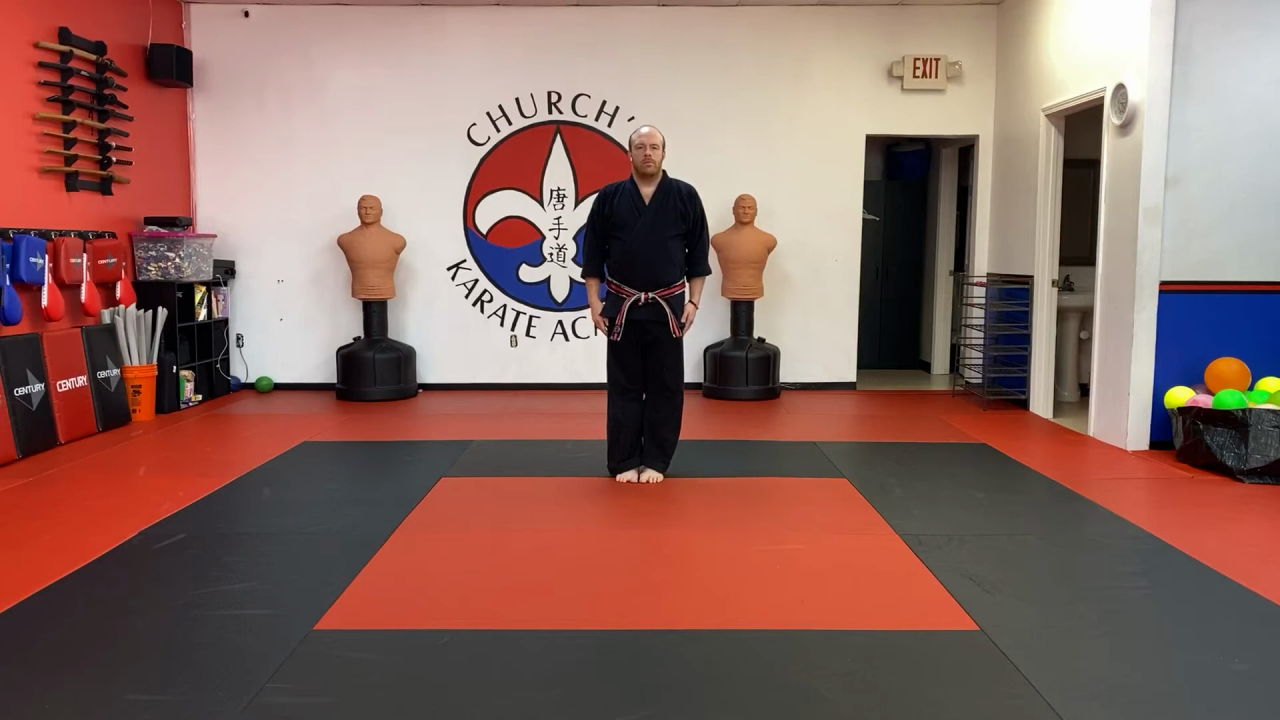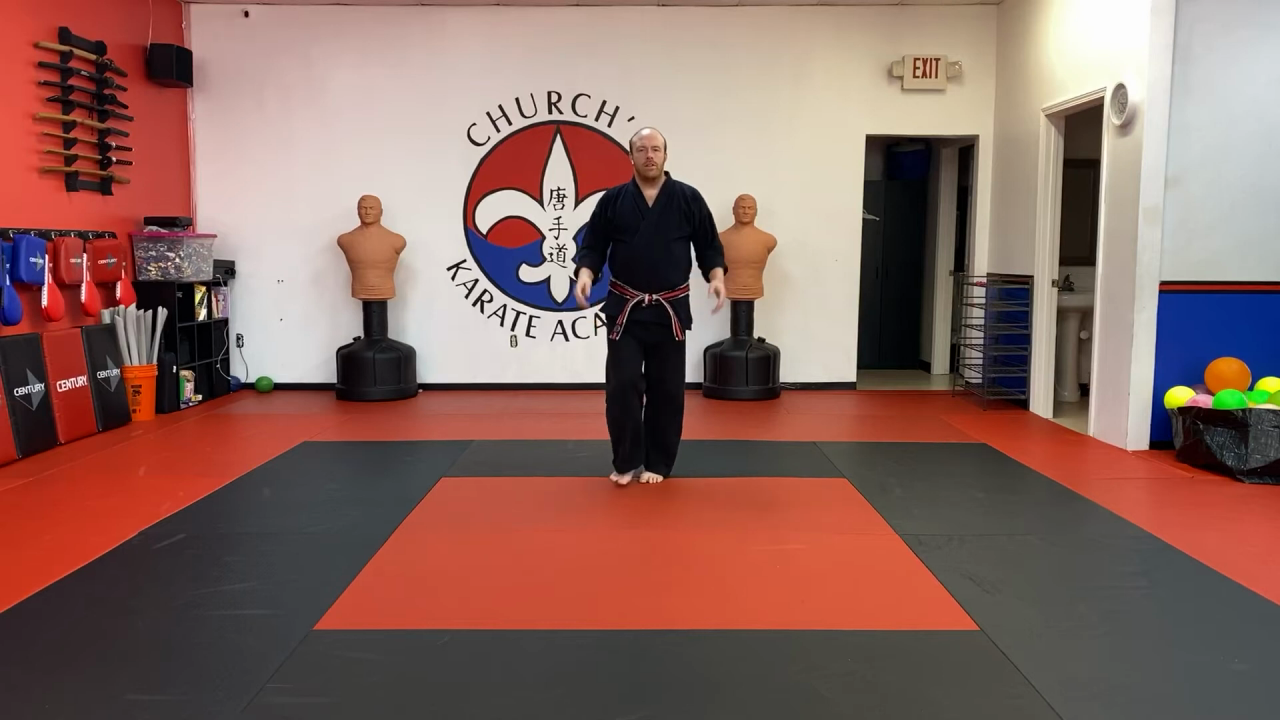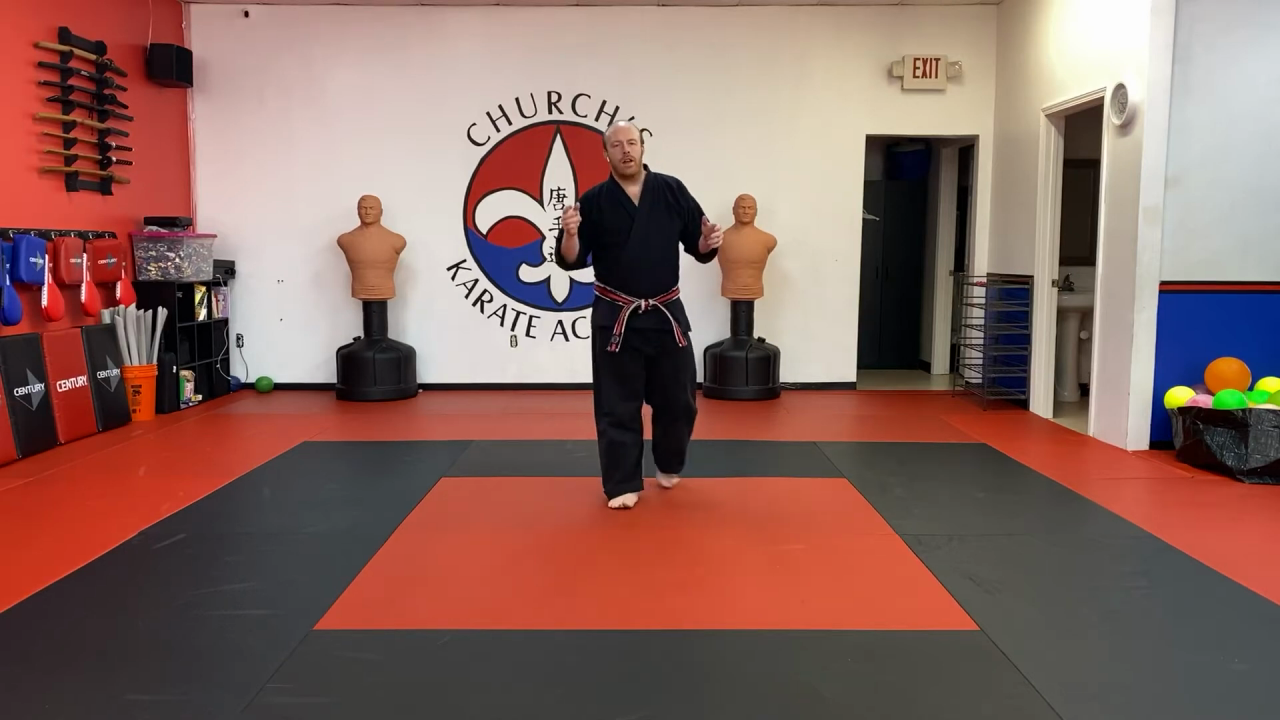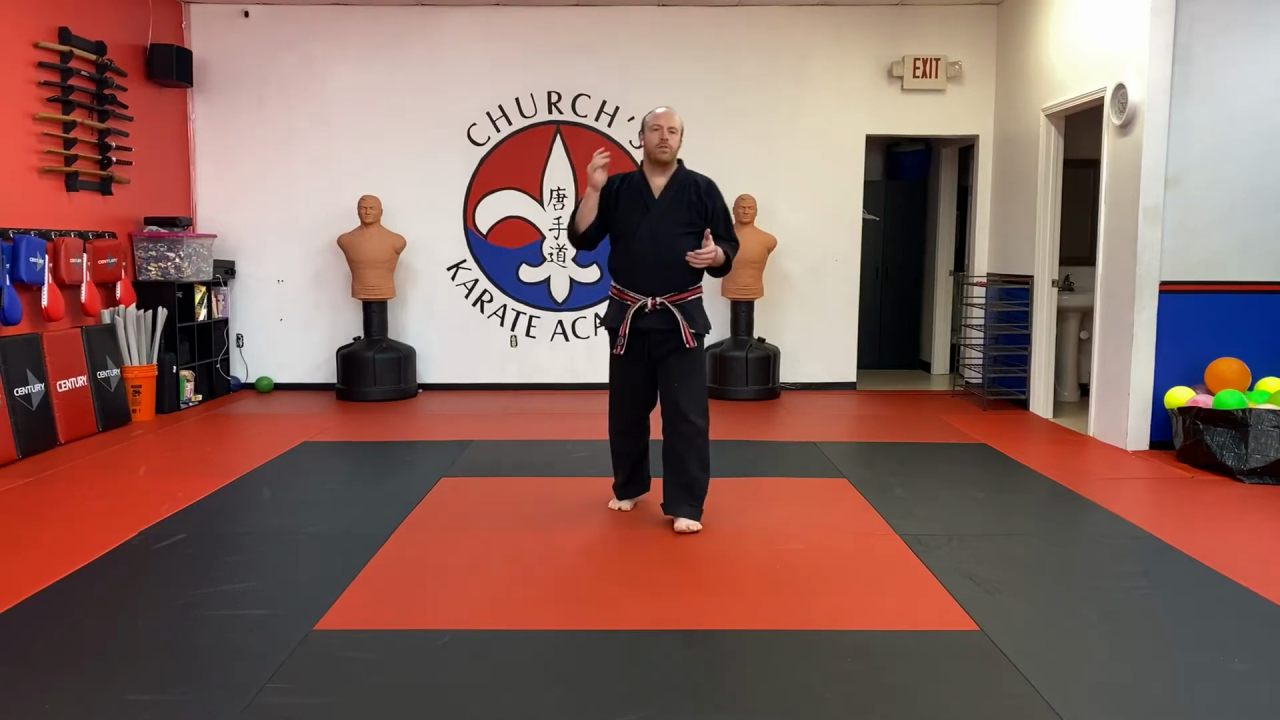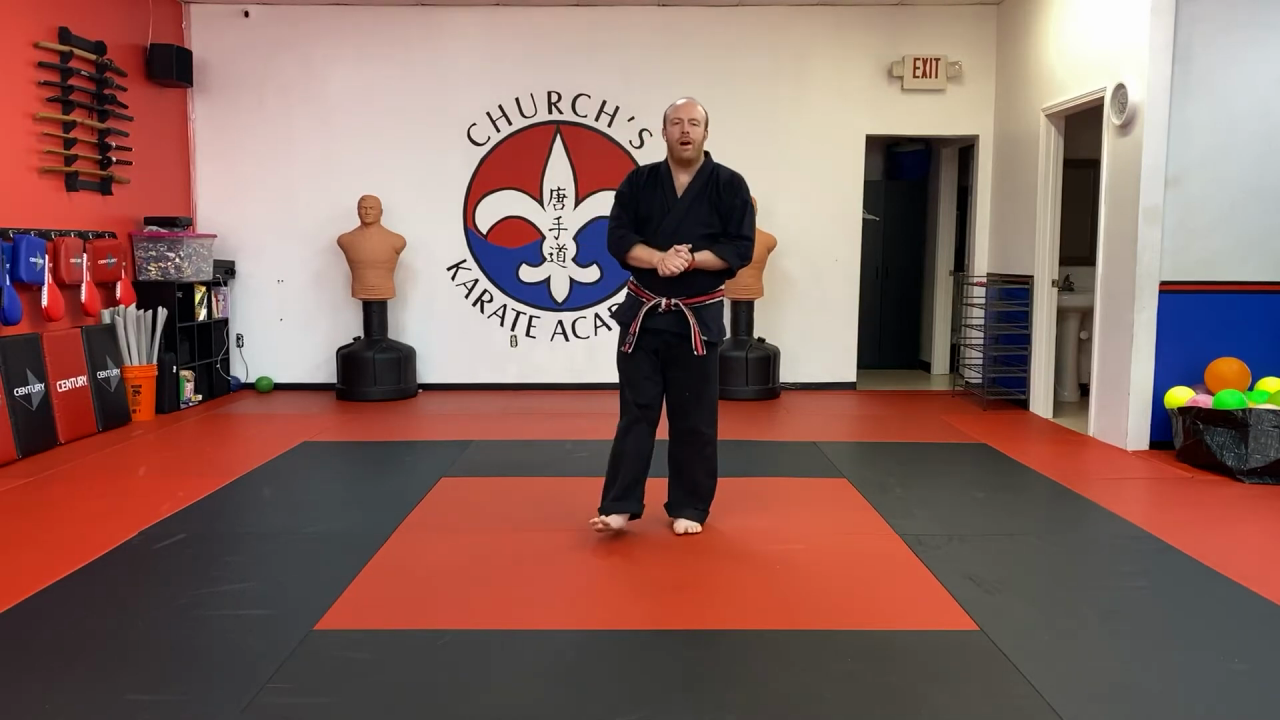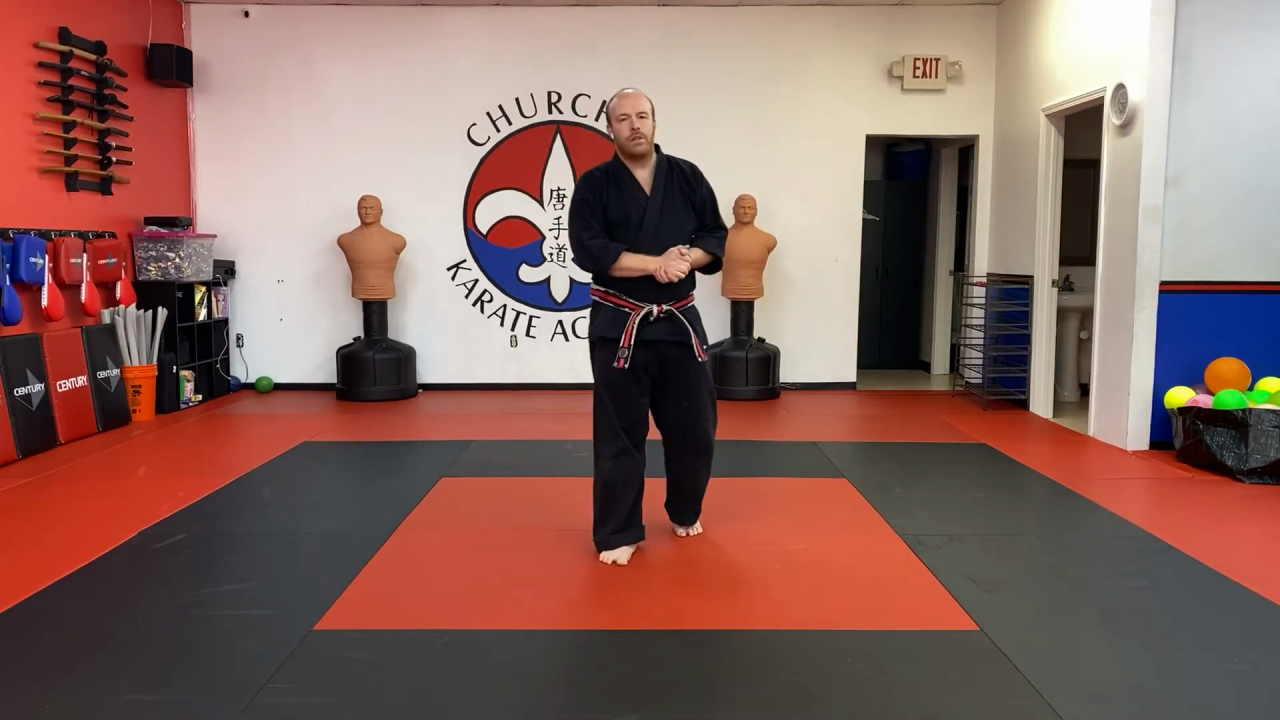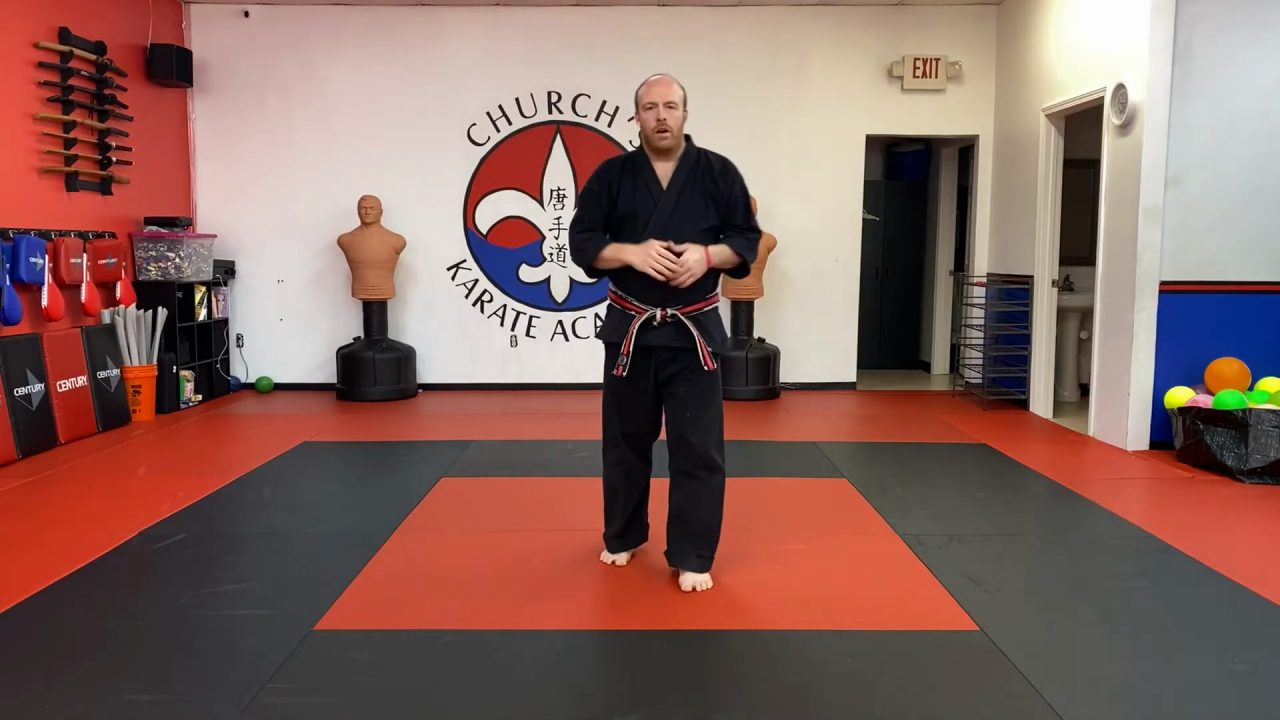
dt=0.7s
person 1, frame 1
left shoulder: (685, 196)
right shoulder: (609, 197)
left elbow: (698, 254)
right elbow: (593, 254)
left wrist: (693, 301)
right wrist: (595, 301)
left hip: (667, 306)
right hip: (622, 306)
left knee: (665, 388)
right knee: (624, 387)
left ankle: (656, 461)
right ankle: (625, 462)
person 1, frame 2
left shoulder: (689, 199)
right shoulder: (613, 200)
left elbow: (709, 247)
right elbow: (593, 247)
left wrist: (716, 278)
right wrist: (585, 275)
left hip: (670, 310)
right hip: (625, 309)
left knee: (667, 391)
right knee: (622, 386)
left ankle: (656, 463)
right ankle: (627, 461)
person 1, frame 3
left shoulder: (672, 191)
right shoulder: (593, 200)
left elbow: (696, 245)
right elbow: (571, 260)
left wrist: (709, 242)
right wrist: (570, 233)
left hip: (665, 313)
right hip: (615, 315)
left knee: (677, 399)
right knee: (617, 405)
left ankle: (669, 464)
right ankle: (623, 483)
person 1, frame 4
left shoulder: (702, 189)
right shoulder: (617, 187)
left elbow: (727, 247)
right elbow: (582, 238)
left wrist: (715, 255)
right wrist: (592, 191)
left hip: (681, 316)
right hip: (629, 315)
left knee: (686, 412)
right knee: (627, 409)
left ankle: (685, 505)
right ankle: (629, 486)
person 1, frame 5
left shoulder: (729, 185)
right shoulder: (638, 182)
left elbow: (740, 248)
right elbow: (618, 239)
left wrist: (690, 259)
right wrist: (660, 259)
left hip: (698, 317)
right hip: (643, 314)
left knee: (695, 419)
right knee: (636, 411)
left ankle: (688, 508)
right ankle: (619, 506)
person 1, frame 6
left shoulder: (687, 176)
right shoulder: (594, 184)
left elbow: (715, 237)
right elbow: (590, 250)
left wrist: (687, 259)
right wrist: (656, 263)
left hip: (678, 322)
right hip: (618, 324)
left knee: (693, 426)
right knee: (619, 433)
left ankle: (685, 511)
right ankle: (619, 533)
person 1, frame 7
left shoulder: (718, 172)
right shoulder: (613, 173)
left elbow: (746, 239)
right elbow: (582, 240)
left wrist: (707, 255)
right wrist: (629, 252)
left hip: (693, 329)
right hip: (630, 327)
left knee: (697, 446)
right knee: (625, 439)
left ankle: (692, 556)
right ankle: (623, 535)
